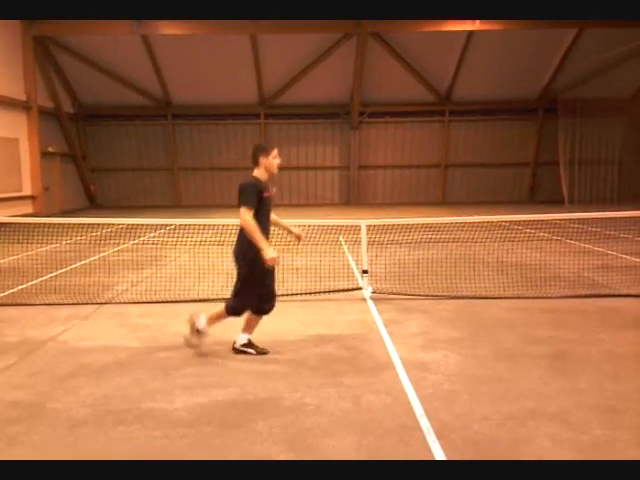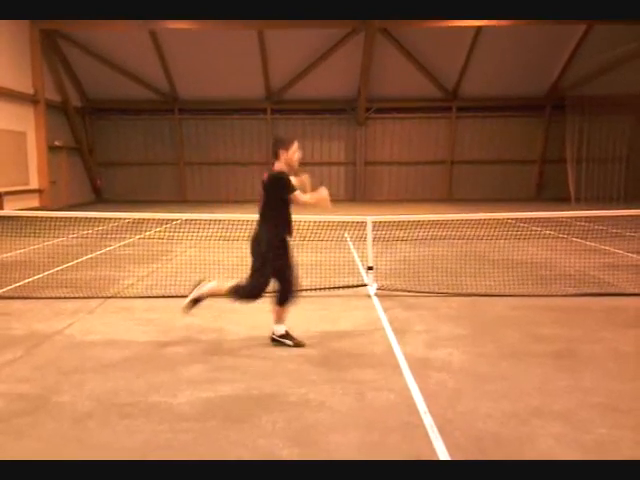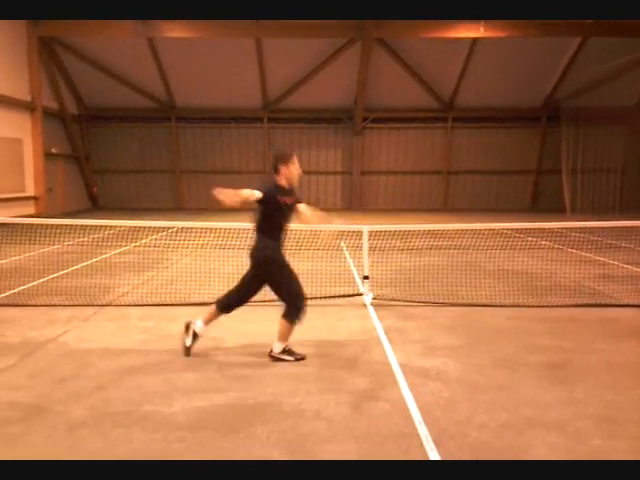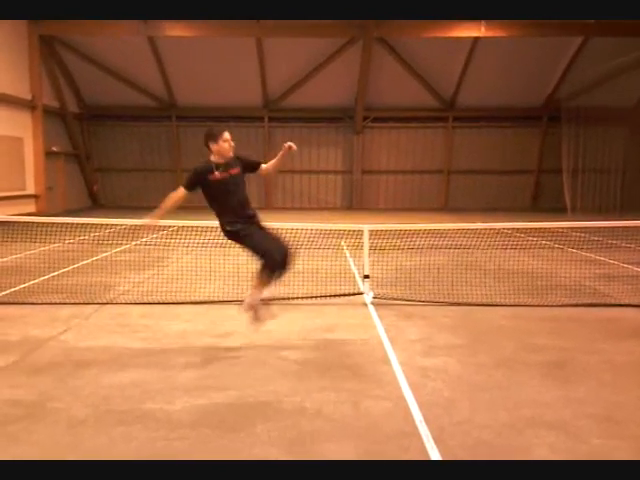
dt=1s
person 1, frame 1
left shoulder: (263, 186)
right shoulder: (250, 185)
right elbow: (246, 219)
left wrist: (289, 228)
right wrist: (266, 248)
left hip: (258, 252)
right hip: (250, 252)
left knee: (265, 301)
right knee: (241, 301)
left ankle: (243, 341)
right ankle: (201, 323)
person 1, frame 2
left shoulder: (283, 176)
right shoulder: (277, 177)
right elbow: (302, 199)
left wrist: (301, 182)
right wrist: (320, 195)
left hip: (278, 242)
right hip: (266, 243)
left knee: (287, 286)
right knee: (254, 289)
left ankle: (279, 332)
right ankle: (207, 289)
person 1, frame 3
left shoulder: (289, 192)
right shoulder: (272, 191)
left elbow: (305, 212)
right elbow: (250, 194)
left wrist: (327, 219)
right wrist: (235, 195)
left hip: (267, 253)
right hip: (267, 254)
left knee: (238, 296)
right knee: (297, 300)
left ankle: (197, 327)
right ankle: (279, 349)
person 1, frame 4
left shoulder: (238, 161)
right shoulder: (202, 171)
left elbow: (267, 168)
right elbow: (179, 195)
left wrist: (283, 152)
right wrist: (157, 215)
left hip: (250, 221)
right hip: (235, 226)
left knee: (281, 252)
right knee: (275, 256)
left ankle: (256, 296)
right ankle: (254, 298)
